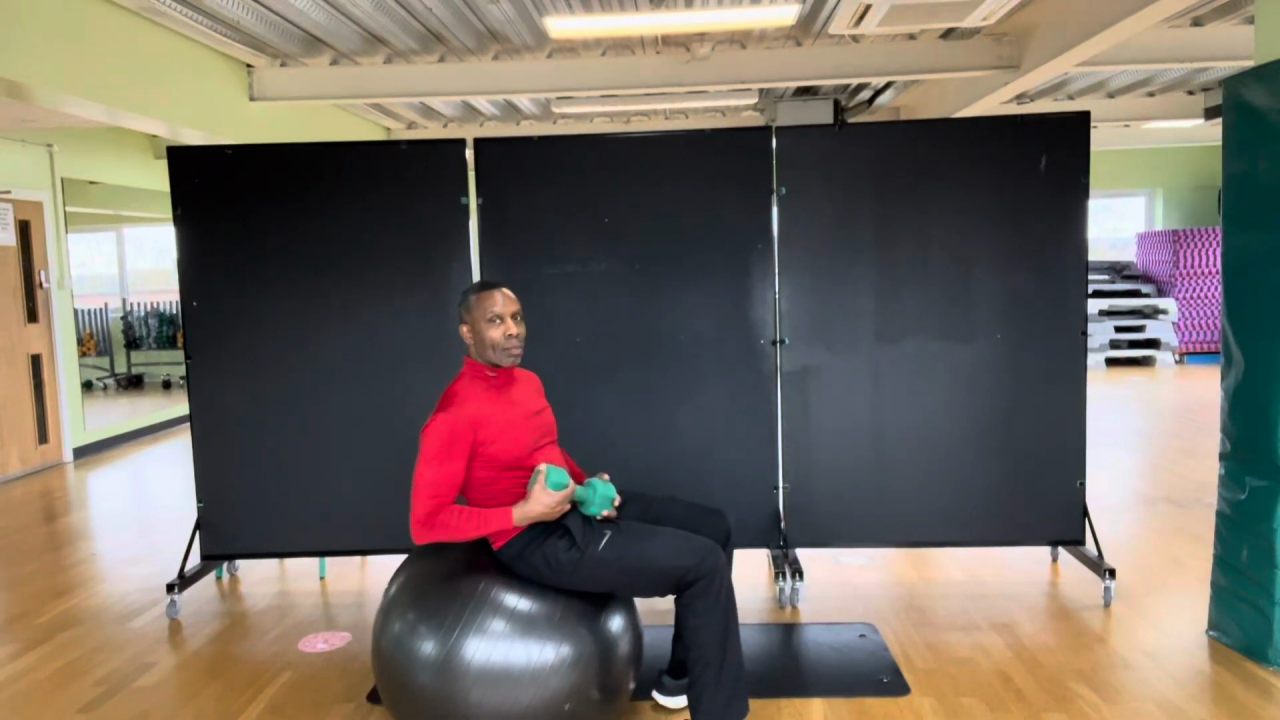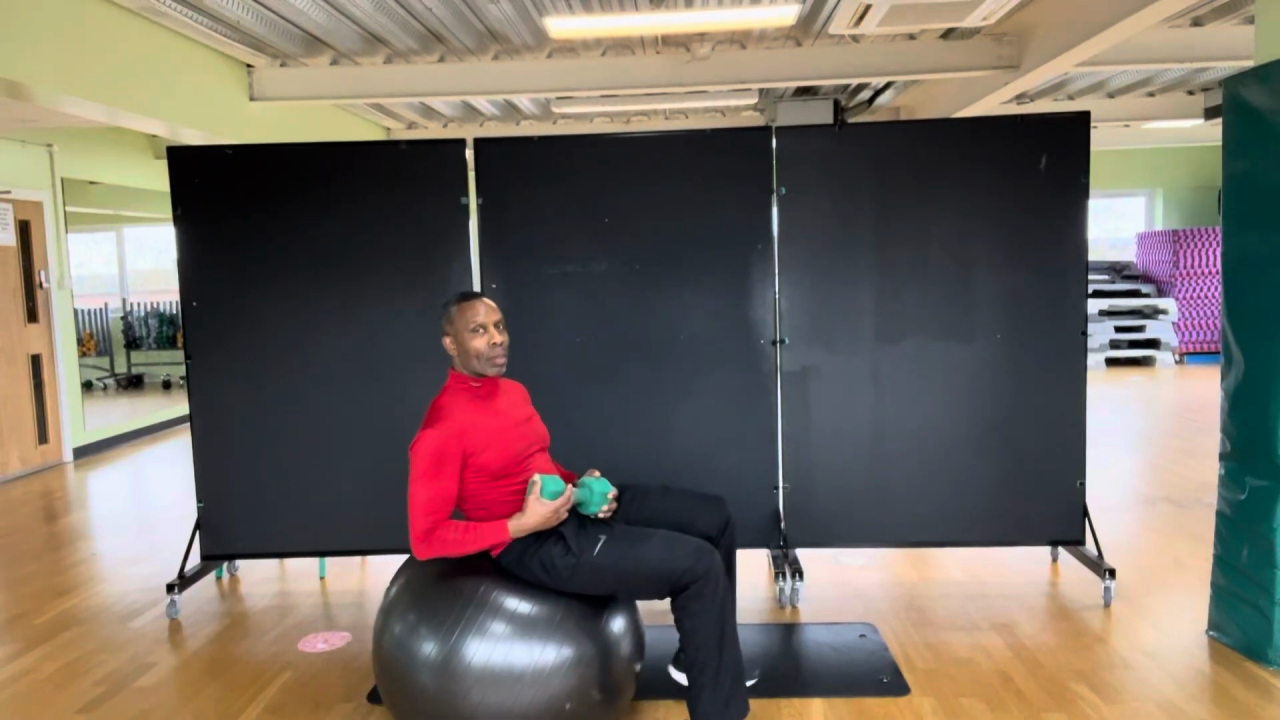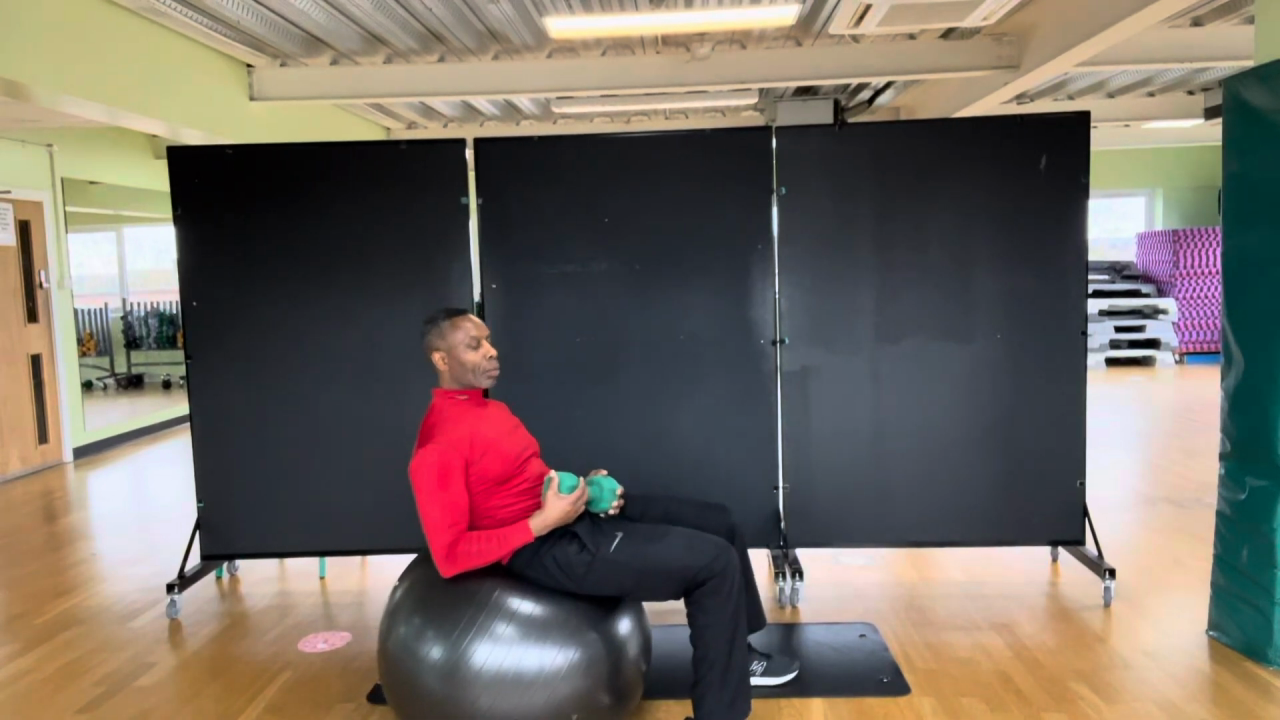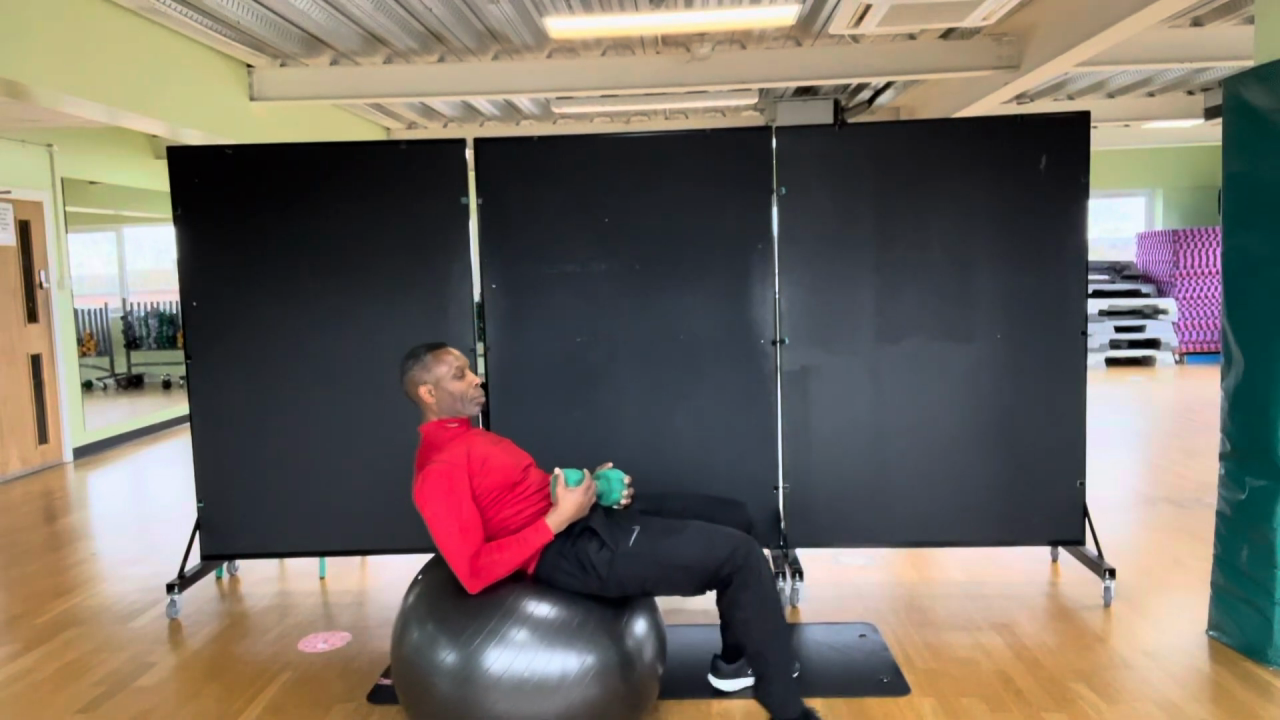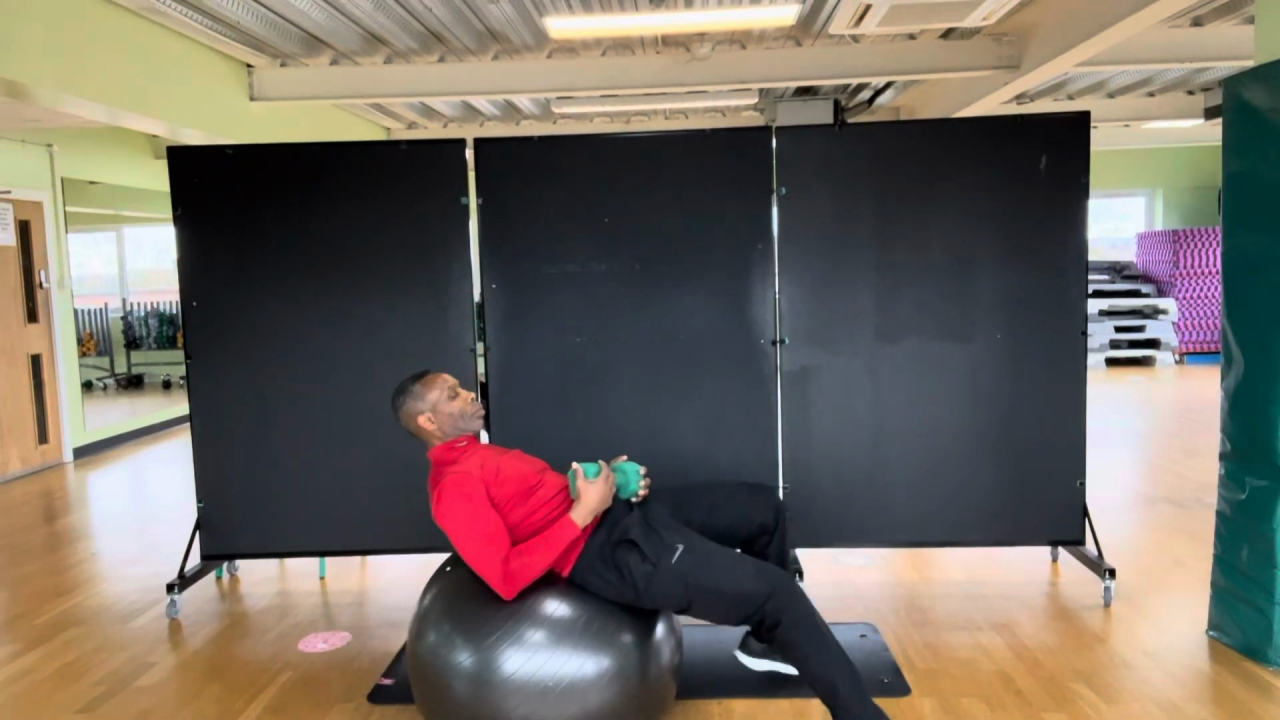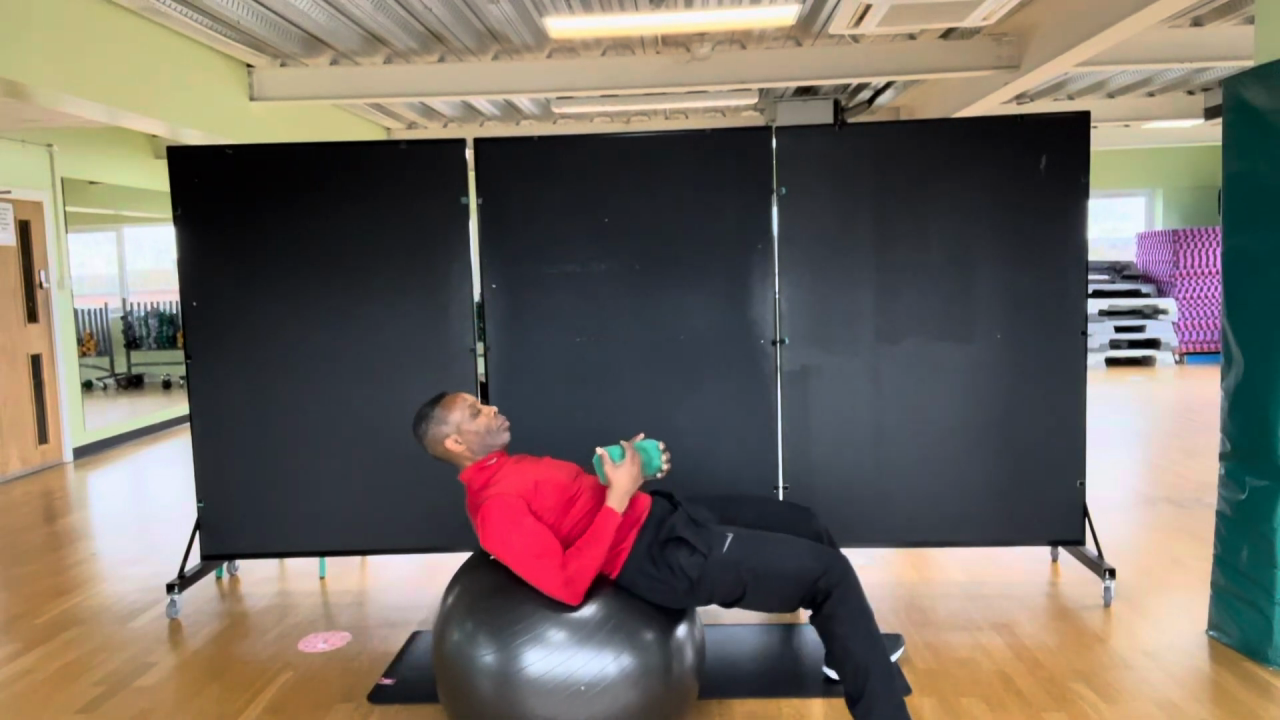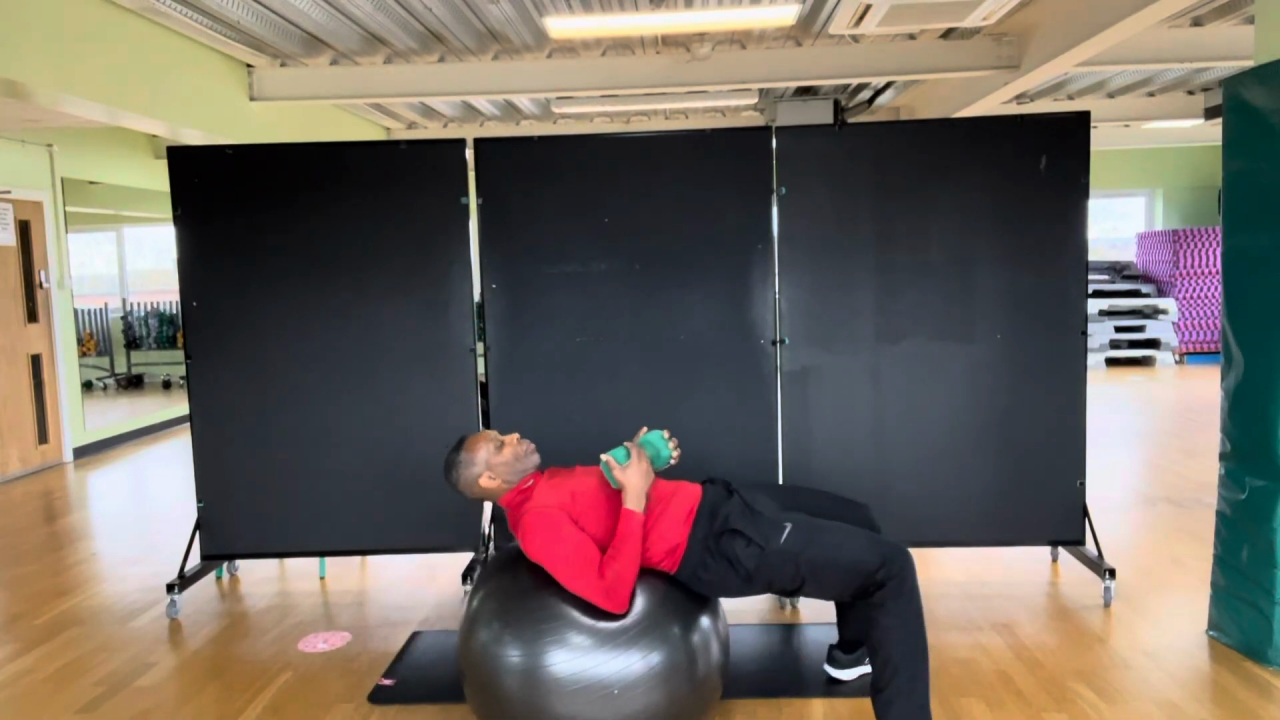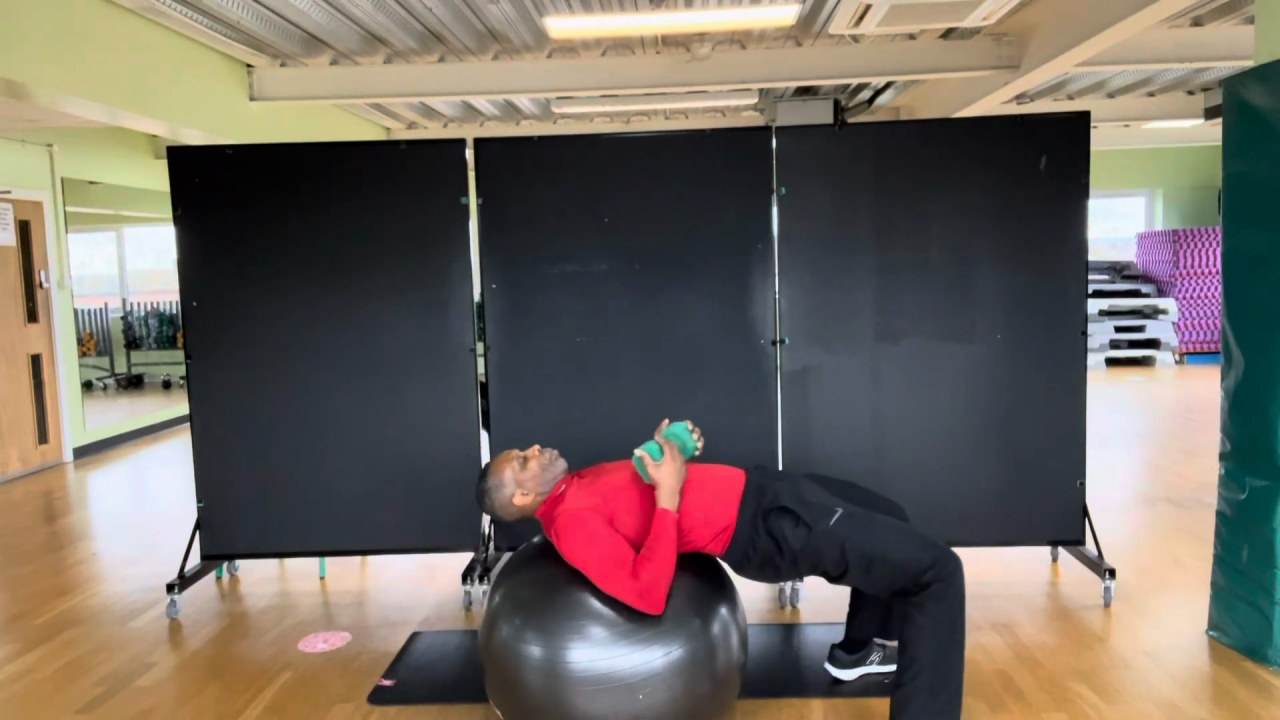
dt=0.3s
person 1, frame 1
left shoulder: (527, 382)
right shoulder: (455, 415)
right elbow: (426, 522)
left wrist: (588, 486)
right wrist: (525, 512)
left hip: (579, 510)
right hip: (539, 540)
left knee: (713, 527)
right knee: (703, 564)
left ankle: (681, 674)
person 1, frame 2
left shoulder: (514, 392)
right shoulder: (442, 429)
right elbow: (426, 537)
right wrist: (526, 521)
left hip: (571, 507)
right hip: (536, 543)
left knee: (711, 516)
right knee: (696, 565)
left ankle: (697, 660)
person 1, frame 3
left shoulder: (490, 410)
right shoulder: (439, 444)
right elbow: (449, 555)
left wrist: (585, 487)
right wrist: (544, 521)
left hip: (578, 513)
right hip: (549, 547)
left knee: (716, 523)
right knee: (714, 562)
left ankle: (737, 654)
person 1, frame 4
left shoulder: (471, 437)
right shoulder: (438, 470)
right elbow: (474, 572)
left wrist: (594, 488)
right wrist: (561, 516)
left hip: (592, 514)
right hip: (576, 548)
left knee: (730, 516)
right knee: (738, 554)
left ankle: (737, 658)
person 1, frame 5
left shoulder: (475, 456)
right shoulder: (455, 485)
right elbow: (506, 578)
left wrist: (608, 484)
right wrist: (584, 511)
left hip: (623, 515)
right hip: (613, 553)
left knee: (764, 507)
right knee: (776, 594)
left ankle: (763, 641)
person 1, frame 6
left shoulder: (503, 469)
right shoulder: (495, 507)
right elbow: (569, 584)
left wrist: (627, 466)
right wrist: (621, 493)
left hip: (667, 516)
right hip: (666, 551)
left knee: (804, 524)
right knee: (830, 571)
left ankle: (851, 648)
person 1, frame 7
left shoulder: (539, 484)
right shoulder: (536, 519)
right elbow: (613, 593)
left wrist: (641, 462)
right wrist: (635, 496)
left hip: (714, 502)
right hip: (722, 544)
left knee: (856, 521)
right knee: (888, 565)
left ankle: (853, 649)
person 1, frame 8
left shoulder: (573, 487)
right shoulder: (571, 522)
right elbow: (648, 594)
left wrist: (668, 451)
right wrist: (667, 493)
left hip: (761, 491)
right hip: (767, 529)
left knee: (889, 521)
right knee: (938, 569)
left ankle: (856, 648)
